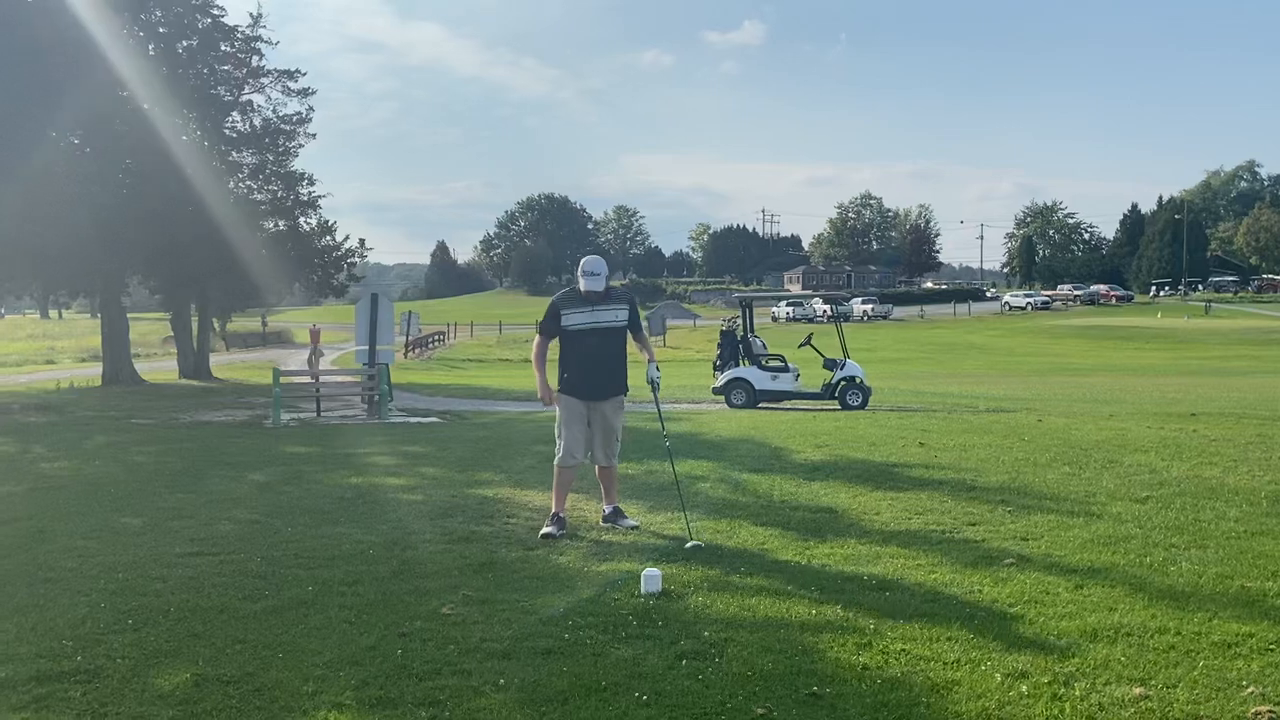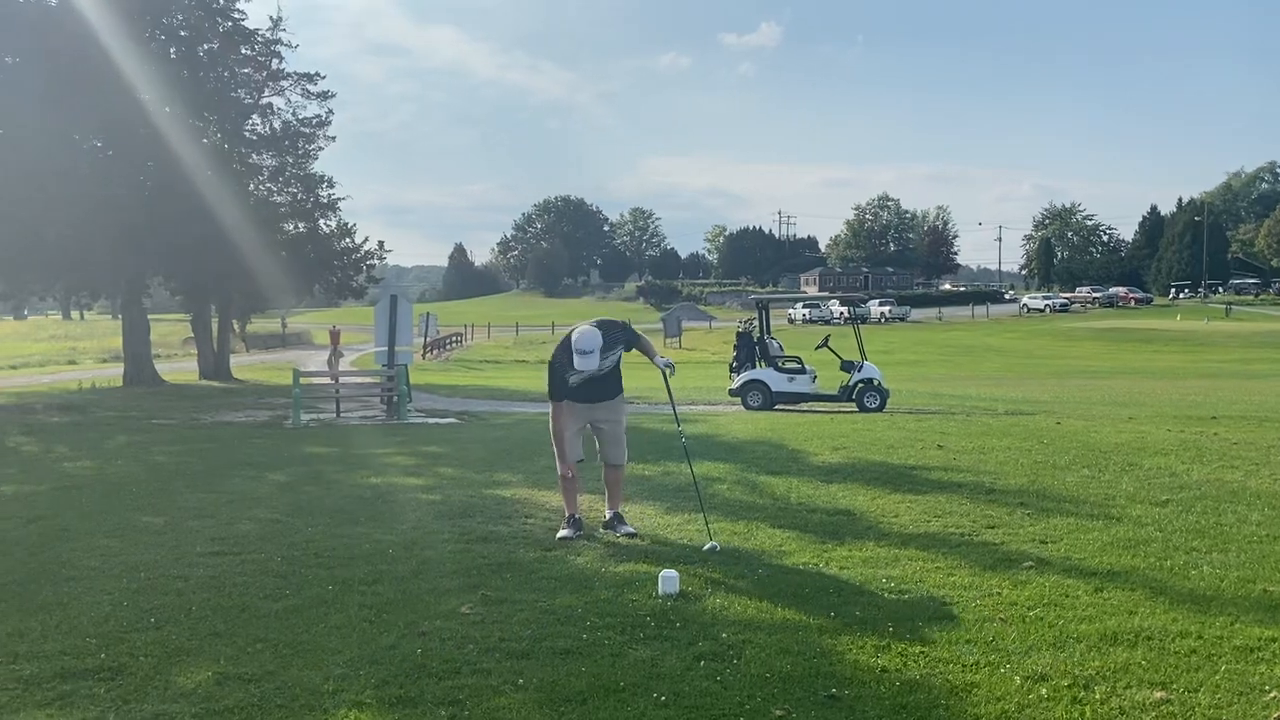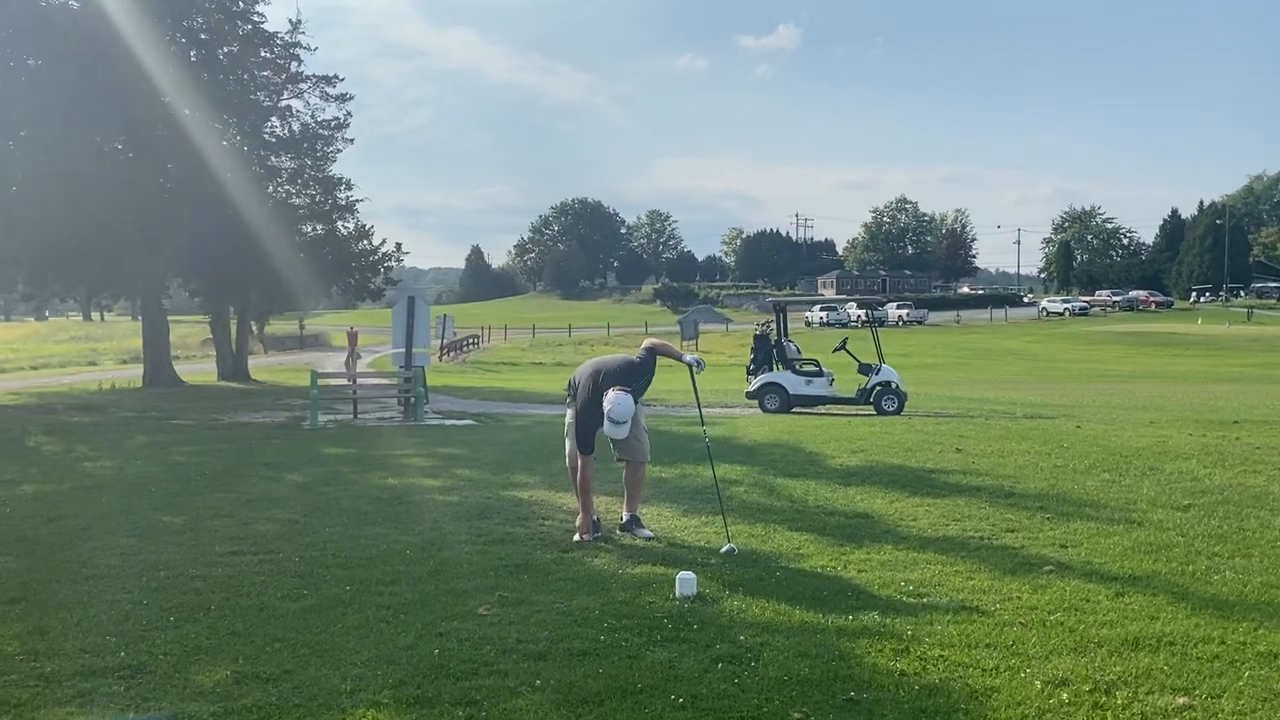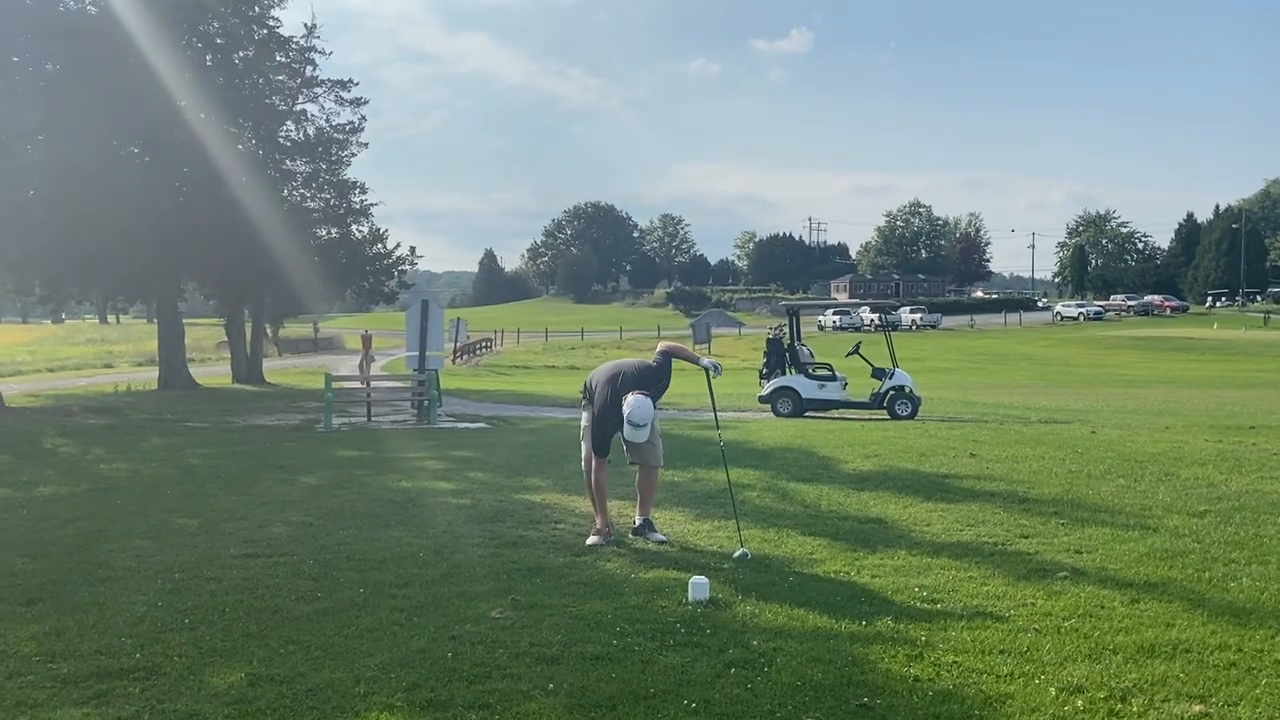
dt=0.5s
person 1, frame 1
left shoulder: (624, 300)
right shoulder: (562, 303)
left elbow: (639, 335)
right elbow: (541, 342)
left wrist: (651, 362)
right wrist: (541, 382)
left hip: (611, 393)
right hip: (571, 395)
left knee: (607, 455)
right knee: (567, 456)
left ankle: (610, 510)
right ankle: (557, 516)
person 1, frame 2
left shoulder: (615, 331)
right shoulder: (560, 359)
left elbow: (638, 338)
right elbow: (557, 412)
left wrist: (656, 357)
right wrist: (562, 460)
left hip: (610, 399)
right hip: (572, 402)
left knee: (615, 457)
right knee: (569, 458)
left ankle: (613, 515)
right ankle: (572, 518)
person 1, frame 3
left shoulder: (640, 371)
right shoulder: (586, 410)
left elbow: (650, 343)
right elbow: (585, 466)
left wrist: (683, 357)
right wrist: (584, 514)
left hip: (626, 400)
right hip: (582, 398)
left knee: (639, 454)
right knee: (575, 458)
left ankle: (630, 517)
right ankle: (591, 520)
person 1, frame 4
left shoulder: (657, 377)
right shoulder: (605, 415)
left elbow: (664, 346)
right elbow: (599, 467)
left wrist: (700, 360)
right wrist: (603, 516)
left hip: (640, 404)
right hip: (596, 401)
left knee: (652, 458)
right knee: (590, 462)
left ankle: (642, 521)
right ankle: (600, 523)
